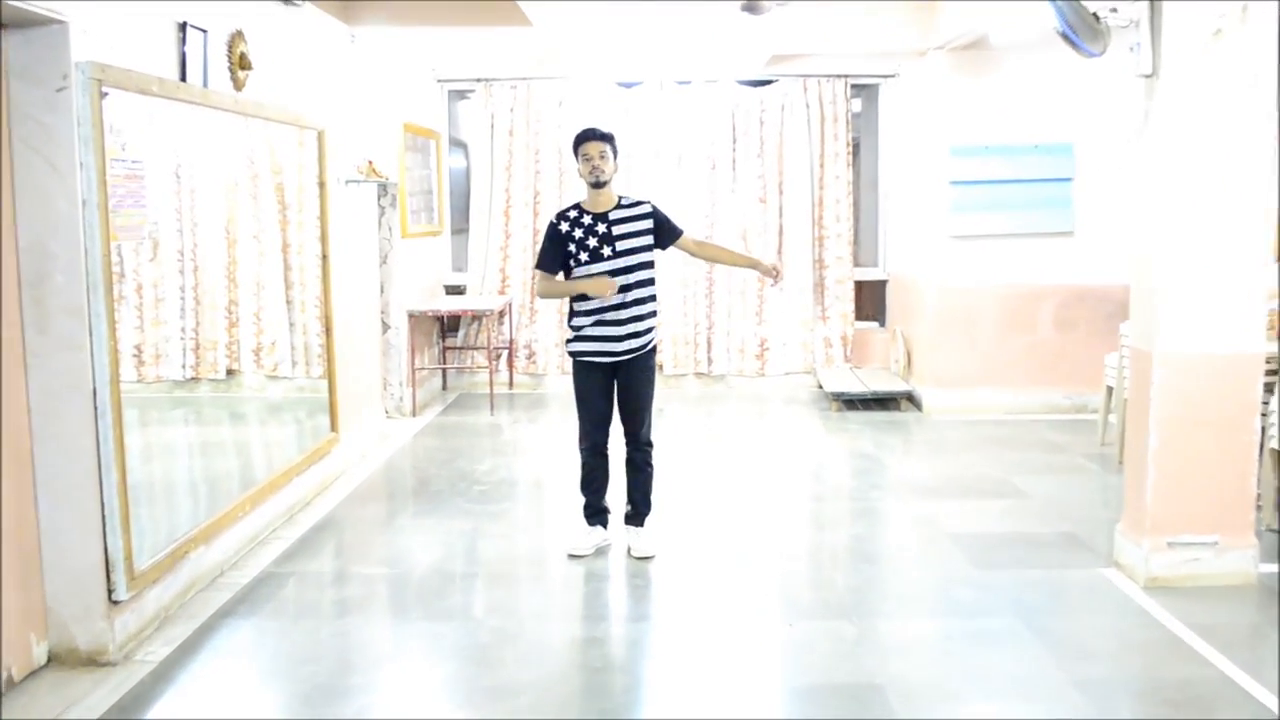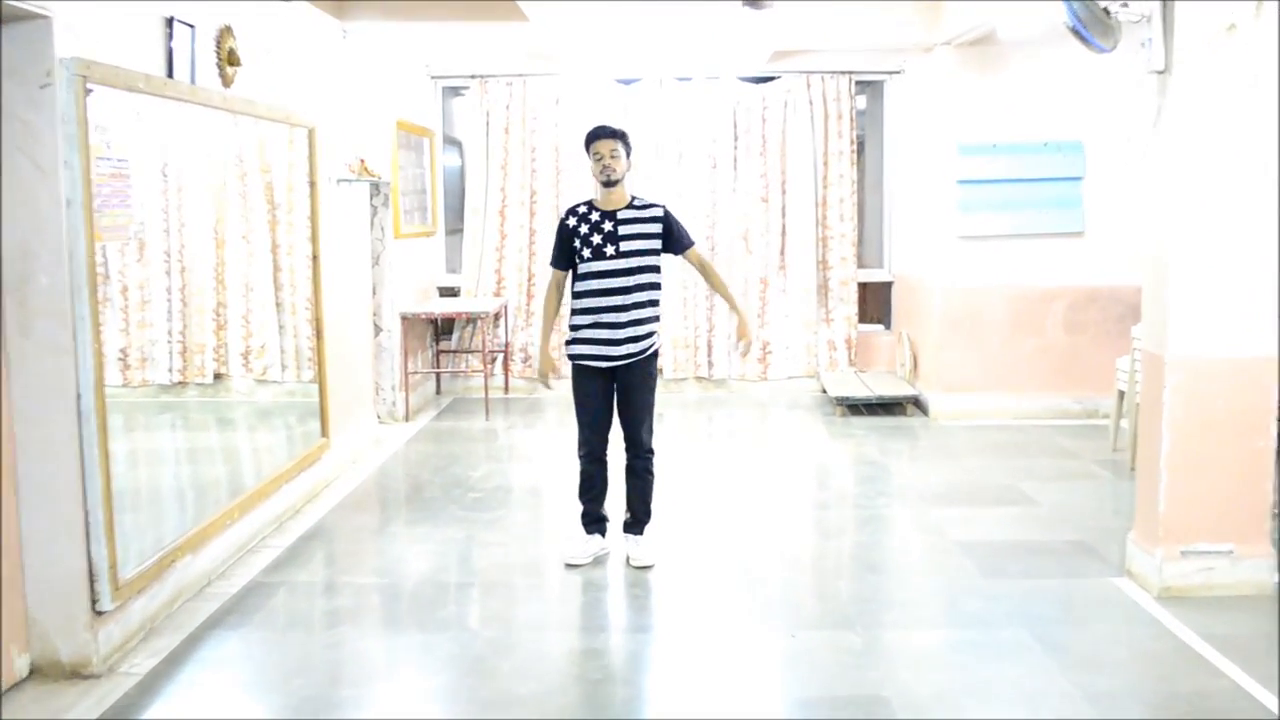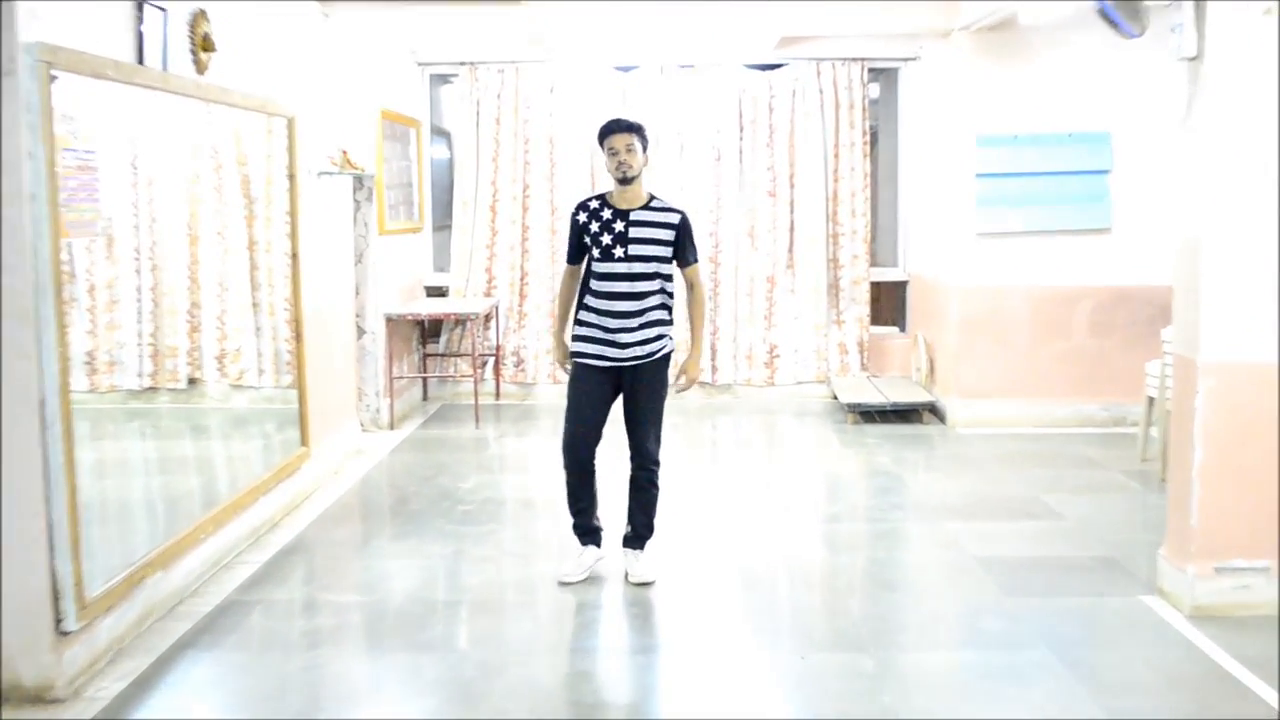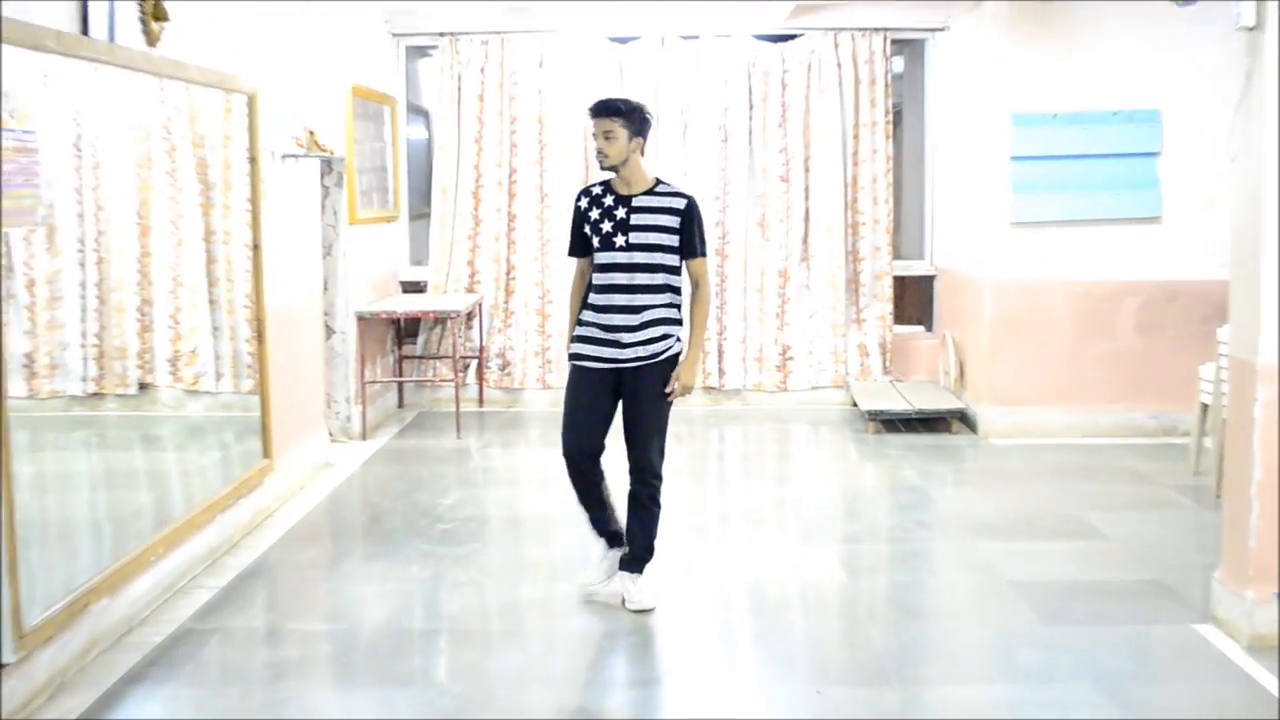
dt=0.4s
person 1, frame 1
left shoulder: (644, 213)
right shoulder: (563, 224)
left elbow: (695, 246)
right elbow: (542, 286)
left wrist: (755, 264)
right wrist: (584, 285)
left hip: (638, 348)
right hip: (589, 352)
left knee: (639, 439)
right knee: (592, 441)
left ankle: (637, 524)
right ankle: (596, 524)
person 1, frame 2
left shoulder: (656, 216)
right shoulder: (573, 220)
left elbow: (699, 262)
right elbow: (557, 282)
left wrist: (738, 313)
right wrist: (544, 347)
left hip: (639, 352)
right hip: (588, 353)
left knee: (639, 446)
right knee: (591, 447)
left ankle: (636, 533)
right ankle: (593, 532)
person 1, frame 3
left shoulder: (672, 219)
right shoulder: (585, 214)
left elbow: (695, 285)
right elbow: (572, 274)
left wrist: (695, 352)
right wrist: (559, 335)
left hip: (649, 356)
right hip: (593, 353)
left knee: (645, 456)
right knee: (577, 448)
left ankle: (636, 548)
right ankle: (588, 543)
person 1, frame 4
left shoulder: (680, 205)
right shoulder: (588, 201)
left elbow: (701, 283)
left wrist: (692, 357)
right wrist: (571, 339)
left hip: (653, 357)
right hip: (593, 354)
left knee: (646, 468)
right knee: (578, 453)
right ankle: (613, 542)
